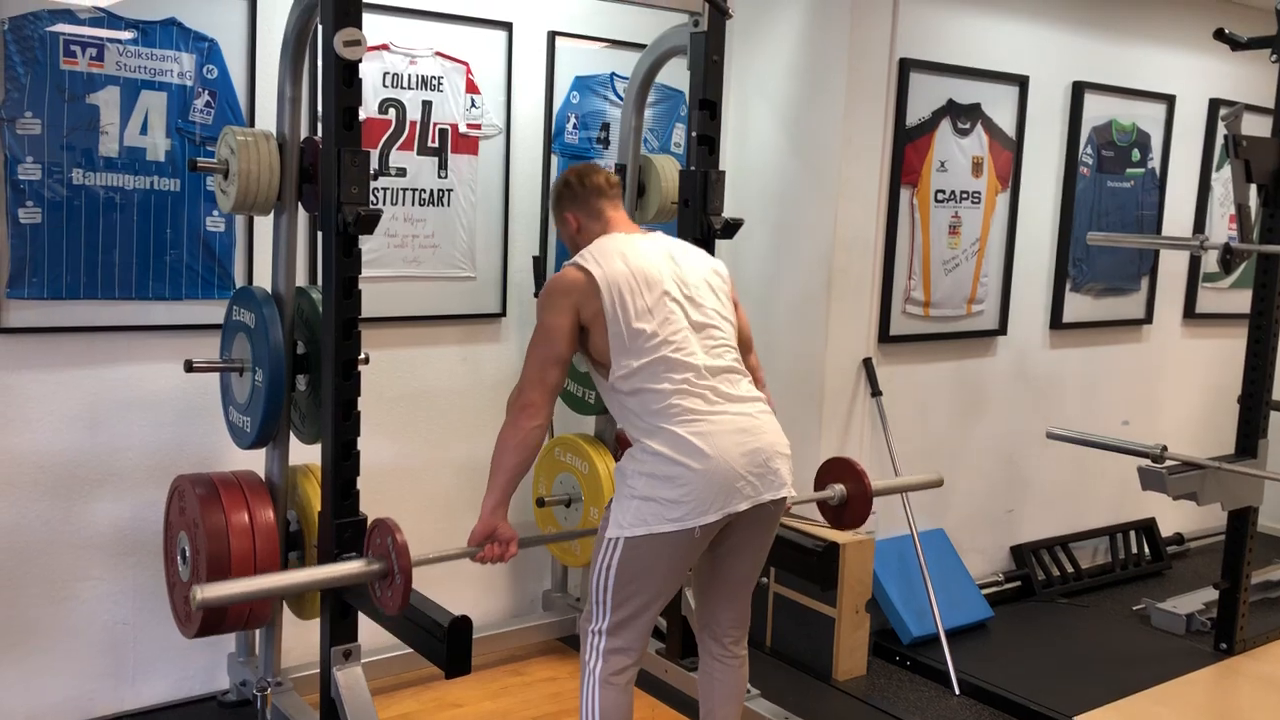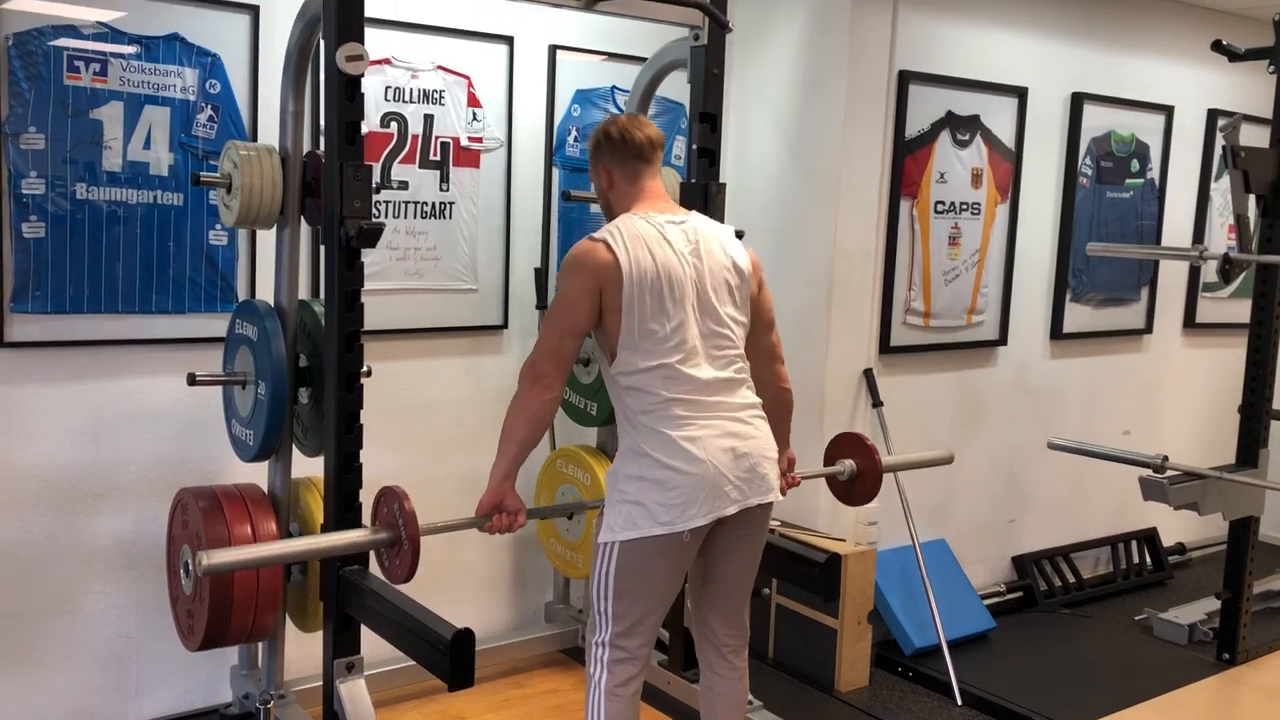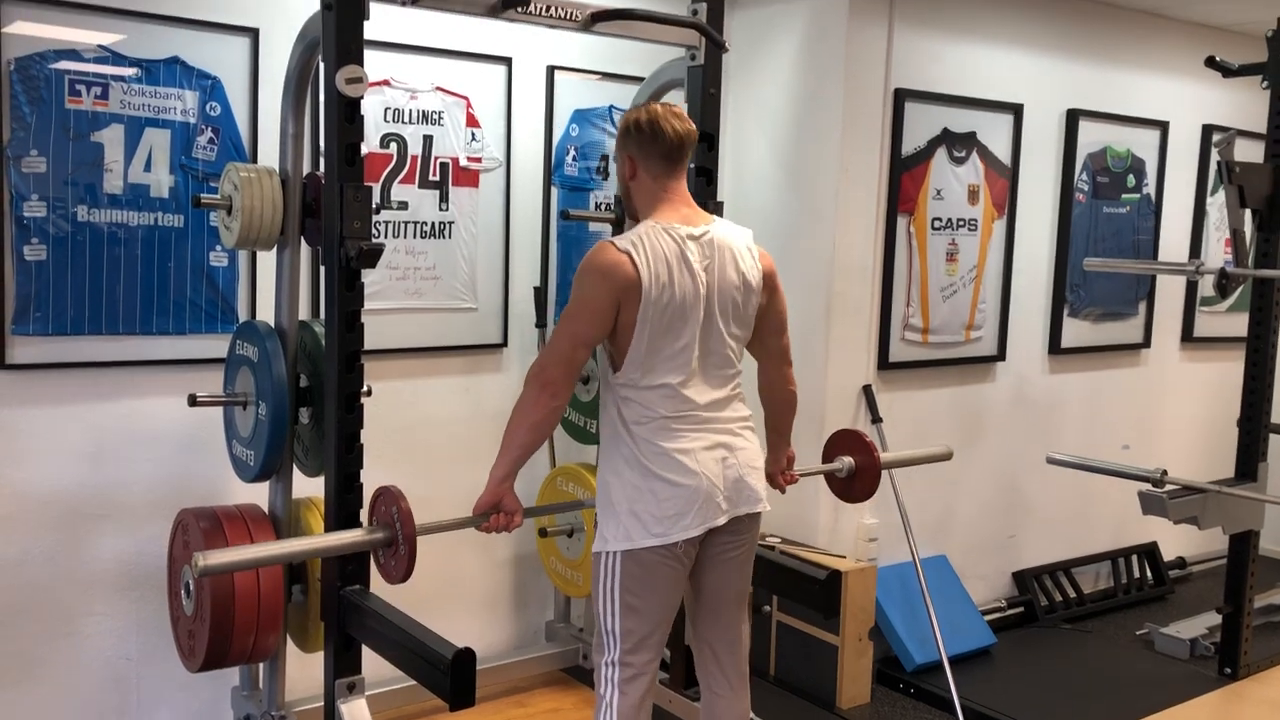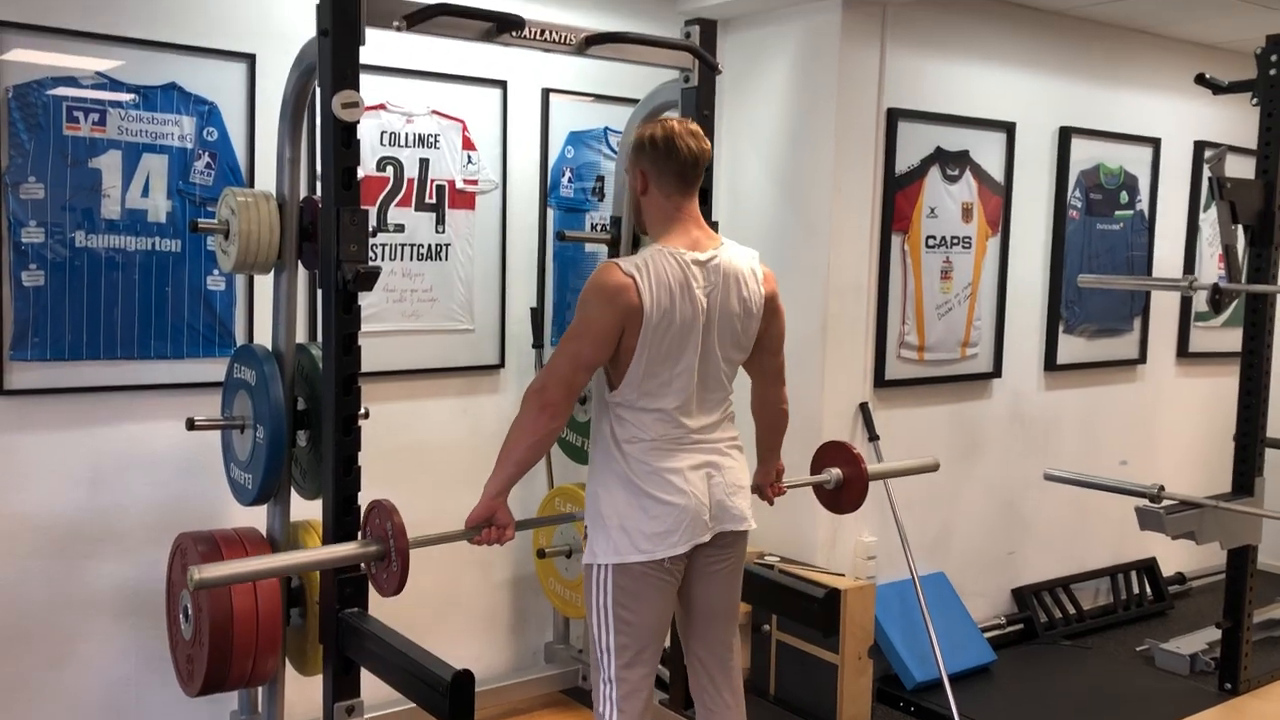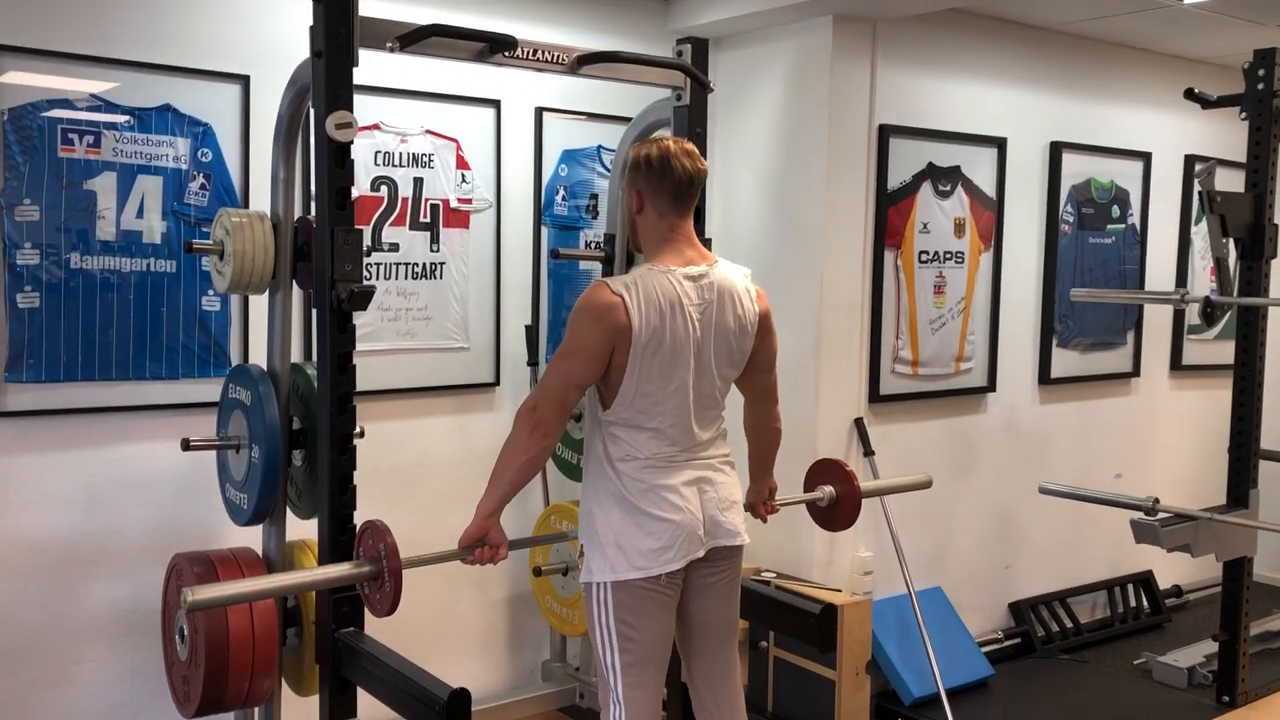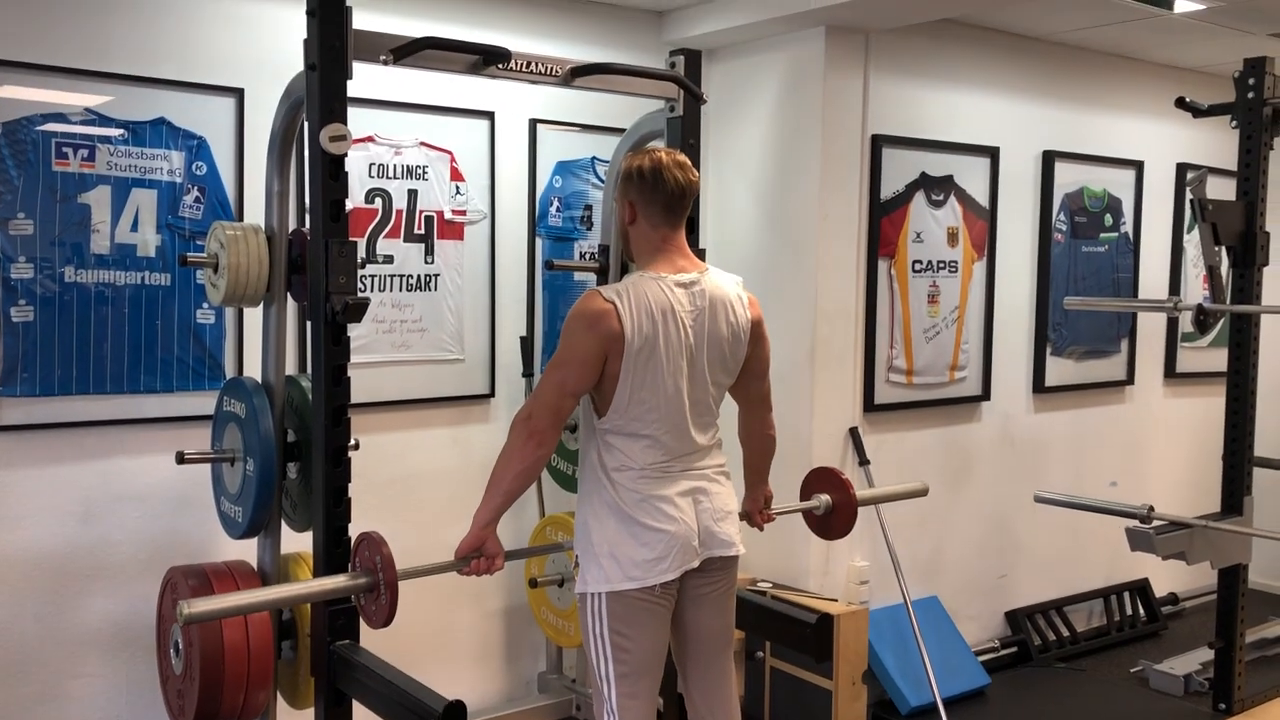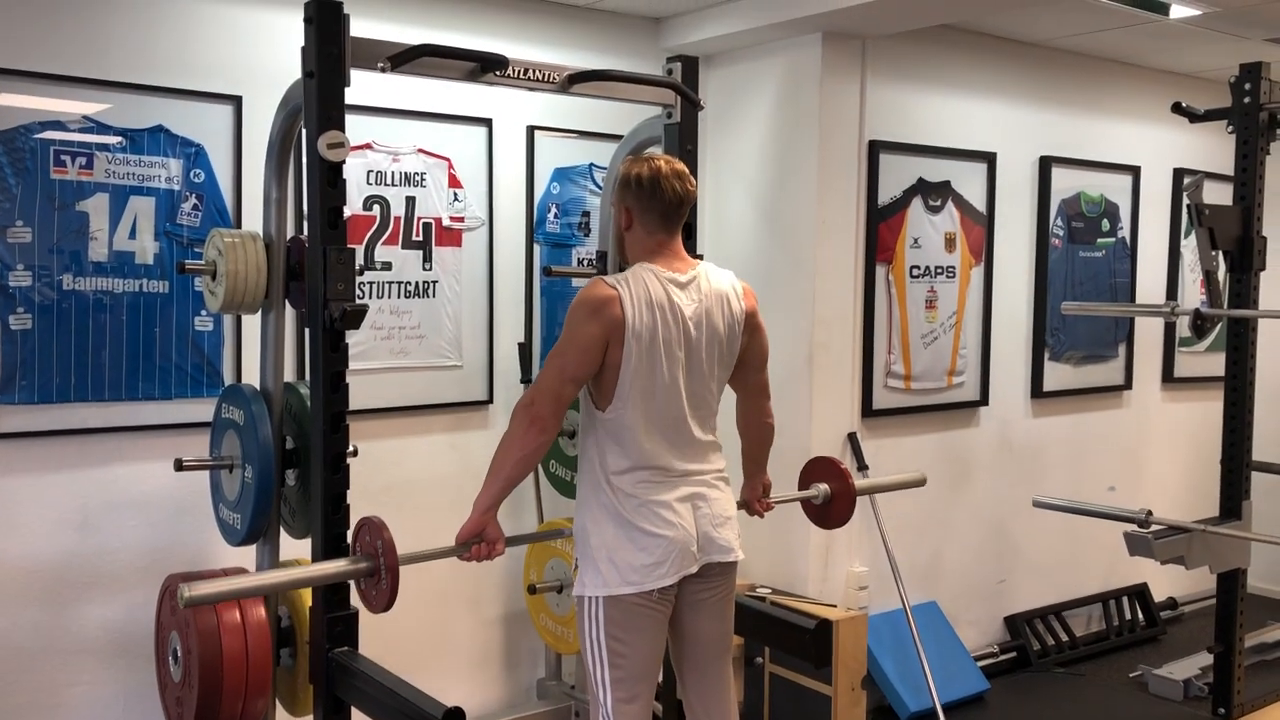
dt=0.3s
person 1, frame 1
left shoulder: (577, 279)
right shoulder: (705, 261)
left elbow: (530, 405)
left wrist: (493, 512)
left hip: (684, 471)
right hip: (765, 457)
left knee: (611, 641)
right knee: (726, 631)
person 1, frame 2
left shoulder: (598, 255)
right shoulder: (733, 246)
left elbow: (544, 377)
left wrist: (501, 482)
right wrist: (781, 449)
left hip: (668, 479)
right hip: (751, 465)
left knee: (616, 654)
right knee: (726, 641)
person 1, frame 3
left shoulder: (618, 261)
right shoulder: (752, 255)
left elbow: (551, 380)
right elbow: (779, 370)
left wrist: (500, 482)
right wrist: (779, 452)
left hip: (655, 494)
right hip: (737, 480)
right knee: (726, 657)
person 1, frame 4
left shoulder: (622, 283)
right shoulder: (756, 277)
left elbow: (550, 399)
right elbow: (772, 389)
left wrist: (494, 495)
right wrist: (768, 464)
left hip: (643, 514)
right hip: (723, 500)
person 1, frame 5
left shoulder: (613, 303)
right shoulder: (749, 297)
left elbow: (544, 417)
right elbow: (764, 406)
left wrist: (486, 515)
right wrist: (761, 482)
left hip: (637, 531)
right hip: (716, 515)
person 1, frame 6
left shoulder: (606, 311)
right shoulder: (740, 304)
left elbow: (538, 427)
right elbow: (758, 413)
left wrist: (483, 525)
right wrist: (757, 492)
left hip: (633, 541)
right hip: (713, 526)
person 1, frame 7
left shoulder: (609, 302)
right shoulder: (735, 296)
left elbow: (539, 415)
right elbow: (757, 402)
left wrist: (484, 512)
right wrist: (755, 481)
left hip: (633, 543)
right hip: (712, 528)
